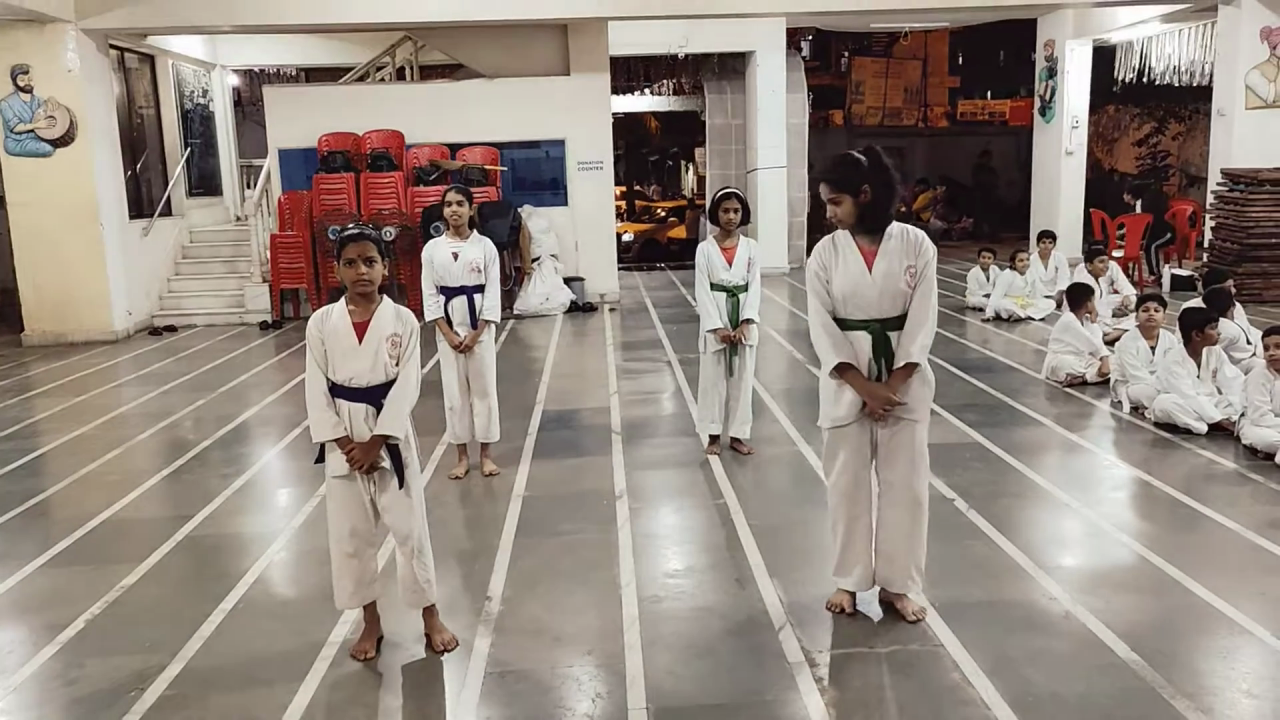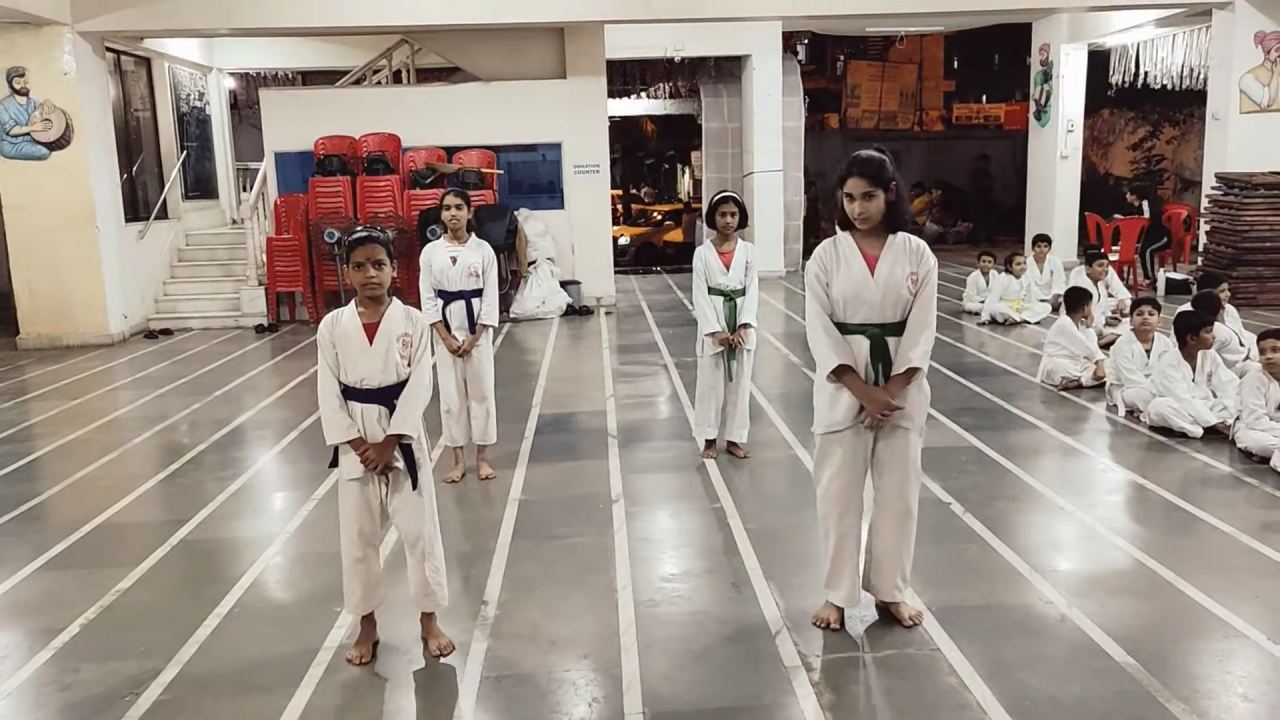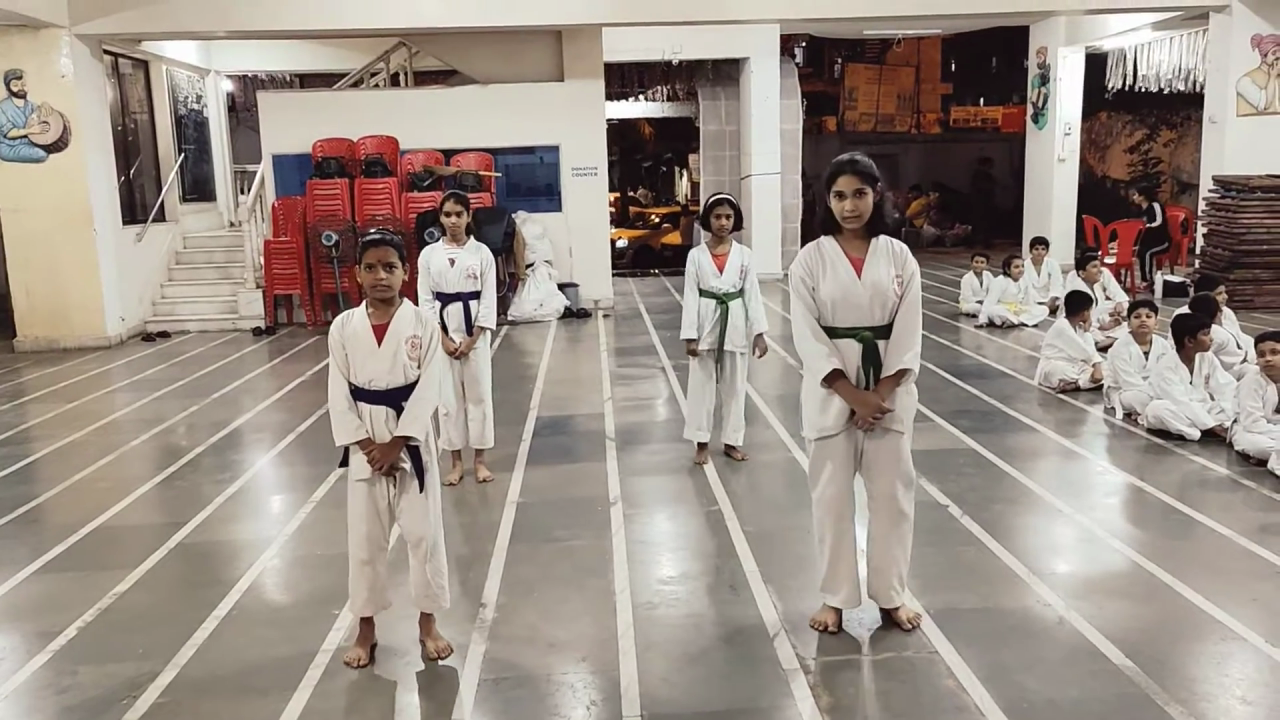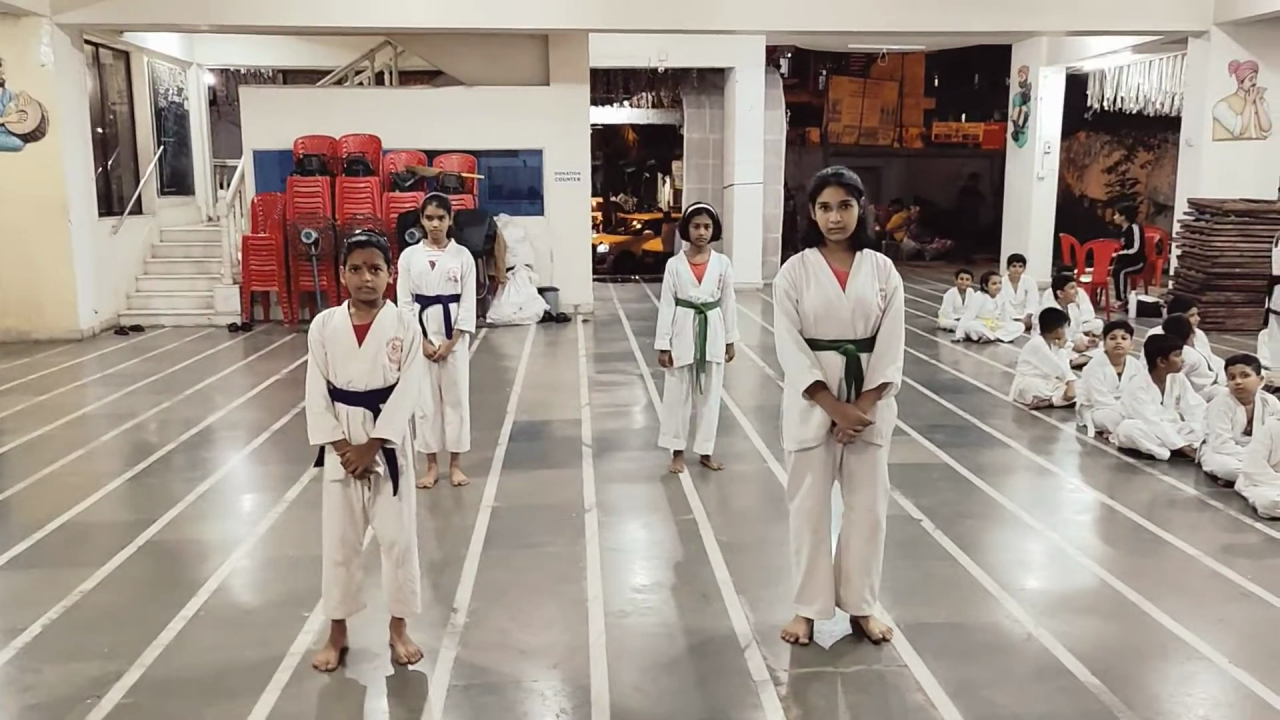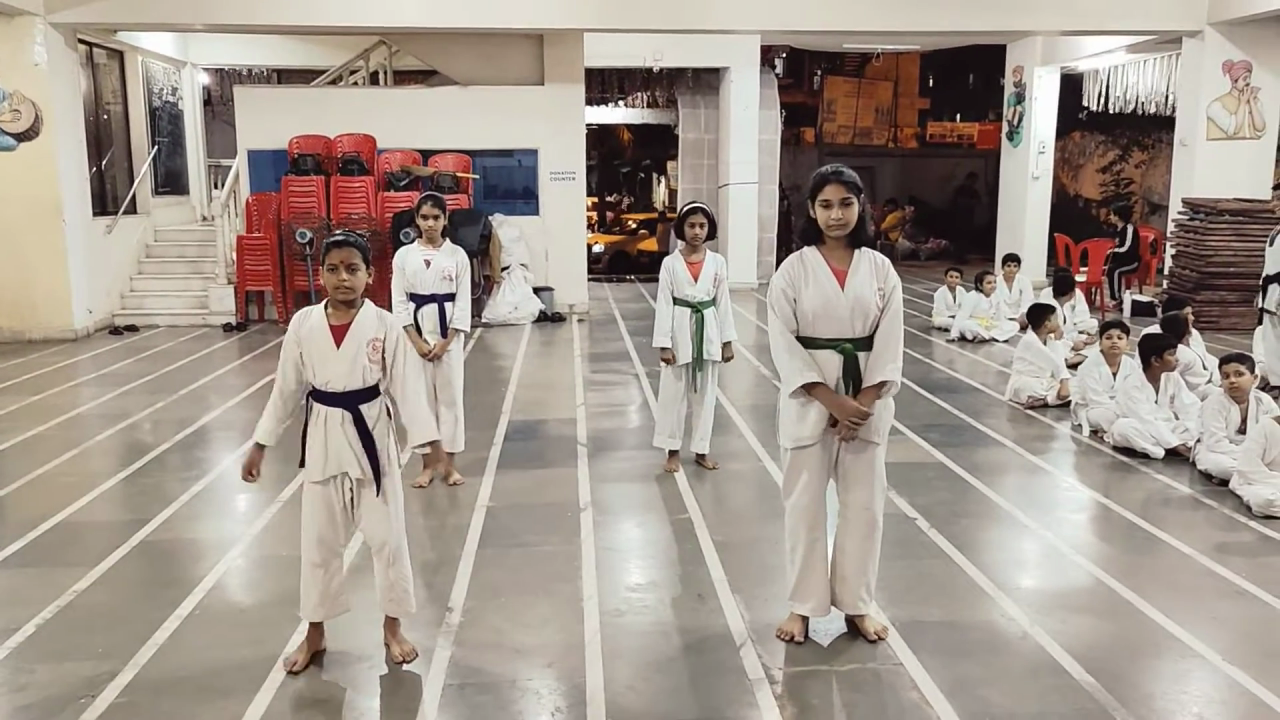
dt=0.4s
person 1, frame 1
left shoulder: (915, 244)
right shoulder: (826, 252)
left elbow: (922, 320)
right elbow: (822, 328)
left wrist: (892, 385)
right wrist: (865, 388)
left hip: (904, 379)
right hip: (846, 382)
left knee: (906, 483)
right knee: (846, 483)
left ankle: (896, 584)
right ankle: (849, 579)
person 1, frame 2
left shoulder: (916, 253)
right shoulder: (827, 255)
left elbow: (921, 329)
right elbow: (819, 330)
left wrist: (890, 391)
right wrist: (863, 391)
left hip: (901, 387)
right hip: (842, 387)
left knee: (898, 491)
right knee: (837, 491)
left ankle: (890, 590)
right ankle: (837, 594)
person 1, frame 3
left shoulder: (898, 255)
right shoulder: (810, 259)
left elbow: (908, 330)
right elbow: (807, 335)
left wrist: (882, 393)
right wrist: (853, 395)
left hip: (889, 389)
right hip: (831, 390)
left knee: (893, 492)
right knee: (831, 495)
left ankle: (890, 594)
right ankle: (835, 595)
person 1, frame 4
left shoulder: (882, 269)
right shoulder: (795, 270)
left elbow: (891, 344)
right elbow: (790, 346)
left wrist: (863, 405)
right wrist: (834, 407)
left hip: (869, 401)
right hip: (812, 401)
left knee: (868, 504)
right knee: (808, 504)
left ankle: (861, 605)
right ankle: (807, 607)
person 1, frame 5
left shoulder: (880, 268)
right shoulder: (795, 268)
left elbow: (890, 341)
right elbow: (782, 342)
left wrist: (866, 401)
right wrist: (831, 400)
left hip: (866, 399)
right hip: (809, 397)
left knee: (864, 503)
right knee: (804, 503)
left ankle: (857, 604)
right ankle: (802, 605)
person 2, frame 1
left shoulder: (402, 321)
right shoulder: (321, 323)
left elbow: (406, 387)
right elbow: (316, 389)
left wrist: (376, 442)
right wrist: (344, 442)
left hip: (391, 438)
right hip: (343, 444)
left knee: (410, 529)
right knee: (349, 536)
left ankle: (430, 615)
right ankle: (371, 621)
person 2, frame 2
left shoulder: (413, 322)
right shoulder: (332, 326)
left elbow: (419, 388)
right elbow: (329, 393)
left wrist: (390, 443)
right wrist: (358, 444)
left hip: (404, 440)
right hip: (354, 444)
left knee: (420, 532)
right knee: (357, 539)
left ankle: (429, 620)
right ankle: (367, 626)
person 2, frame 3
left shoulder: (422, 323)
right shoulder: (343, 327)
left elbow: (428, 390)
right elbow: (339, 394)
left wrist: (396, 443)
right wrist: (366, 445)
left hip: (412, 441)
right hip: (364, 443)
left knee: (424, 533)
right knee: (364, 539)
left ankle: (427, 622)
right ankle: (366, 628)
person 2, frame 4
left shoulder: (404, 326)
right shoulder: (324, 325)
left elbow: (406, 392)
right elbow: (316, 393)
left wrist: (372, 446)
right wrist: (342, 447)
left hip: (388, 443)
right hip: (341, 443)
left knee: (398, 537)
right knee: (339, 540)
left ankle: (398, 627)
right ankle: (337, 631)
person 2, frame 5
left shoulder: (385, 325)
right shoulder: (303, 324)
left elbow: (407, 386)
right elbow: (286, 388)
left wrist: (429, 441)
right wrist: (261, 443)
left hip: (371, 437)
right hip: (323, 439)
left knee: (388, 536)
right knee: (318, 540)
left ankle: (392, 626)
right ankle: (314, 633)
person 3, frame 1
left shoulder: (485, 246)
right shoulder: (432, 248)
left elbow: (492, 292)
right elbow: (430, 295)
left wrist: (476, 333)
right wrist: (449, 334)
left hip: (479, 326)
right hip: (448, 329)
left knee: (484, 388)
right knee: (454, 391)
left ankle: (485, 453)
right ankle: (462, 455)
person 3, frame 2
left shoulder: (483, 250)
right shoulder: (430, 252)
left elbow: (490, 296)
right elbow: (428, 298)
left wrist: (474, 338)
right wrist: (447, 338)
left hip: (478, 330)
right hip: (446, 333)
left knee: (482, 391)
right knee: (451, 394)
left ankle: (482, 456)
right ankle: (458, 459)
person 3, frame 3
left shoulder: (481, 252)
right shoulder: (429, 255)
left elbow: (488, 300)
right elbow: (426, 301)
left wrist: (471, 340)
right wrist: (444, 340)
left hip: (475, 333)
right hip: (442, 335)
left knee: (479, 394)
right knee: (449, 397)
left ankle: (479, 460)
right ankle: (456, 462)
person 3, frame 4
left shoulder: (462, 256)
right shoulder: (409, 256)
left elbow: (468, 303)
right elbow: (404, 302)
left wrist: (450, 343)
right wrist: (423, 343)
left hip: (453, 336)
right hip: (420, 338)
left knee: (456, 397)
right knee: (425, 399)
left ankle: (455, 463)
right ankle: (431, 464)
person 3, frame 5
left shoulder: (457, 255)
right shoulder: (404, 255)
left elbow: (463, 301)
right elbow: (399, 302)
left wrist: (445, 342)
right wrist: (417, 341)
left hip: (448, 335)
right hip: (416, 335)
left knee: (450, 397)
left ankle: (449, 462)
right ankle: (428, 464)
person 4, frame 1
left shoulder: (750, 247)
right shoulder: (705, 249)
left elbow: (754, 287)
right elbow: (702, 291)
left wrist: (745, 323)
right wrist: (717, 327)
left hip: (744, 322)
right hip: (715, 323)
left knee: (742, 379)
right knee: (713, 379)
left ankle: (737, 434)
right ankle: (714, 435)
person 4, frame 2
left shoulder: (748, 251)
right shoulder: (702, 253)
left elbow: (752, 290)
right elbow: (700, 295)
left wrist: (744, 326)
right wrist: (716, 330)
left hip: (741, 326)
right hip: (712, 326)
left knee: (740, 384)
right knee: (710, 383)
left ankle: (734, 439)
right ankle: (710, 439)
person 4, frame 3
left shoulder: (744, 254)
right shoulder: (696, 255)
left elbow: (752, 294)
right elbow: (690, 296)
left wrist: (759, 332)
right wrist: (690, 336)
left hip: (736, 327)
right hip: (705, 327)
left knee: (735, 386)
right knee: (701, 385)
left ankle: (731, 441)
right ankle: (702, 443)
person 4, frame 4
left shoulder: (723, 263)
right shoulder: (675, 264)
left elbow: (727, 303)
right elbow: (667, 305)
left wrist: (730, 339)
right wrist: (663, 345)
left hip: (712, 334)
right hip: (683, 334)
left knee: (710, 395)
right knee: (677, 395)
left ankle: (705, 451)
right ankle: (677, 451)
person 4, frame 5
left shoulder: (717, 262)
right shoulder: (670, 263)
left elbow: (723, 302)
right elbow: (663, 304)
left wrist: (727, 340)
right wrist: (663, 343)
left hip: (708, 332)
right hip: (680, 331)
left knee: (705, 394)
right knee: (673, 393)
left ankle: (701, 449)
right ankle: (672, 450)
